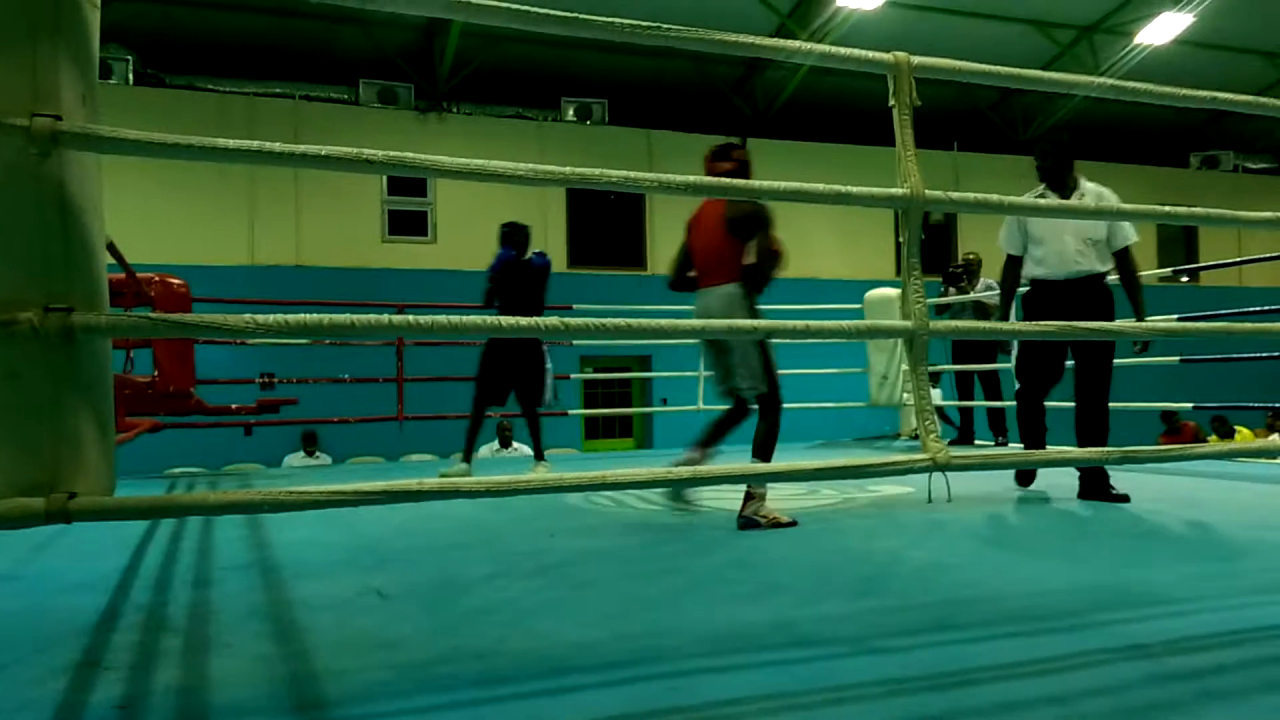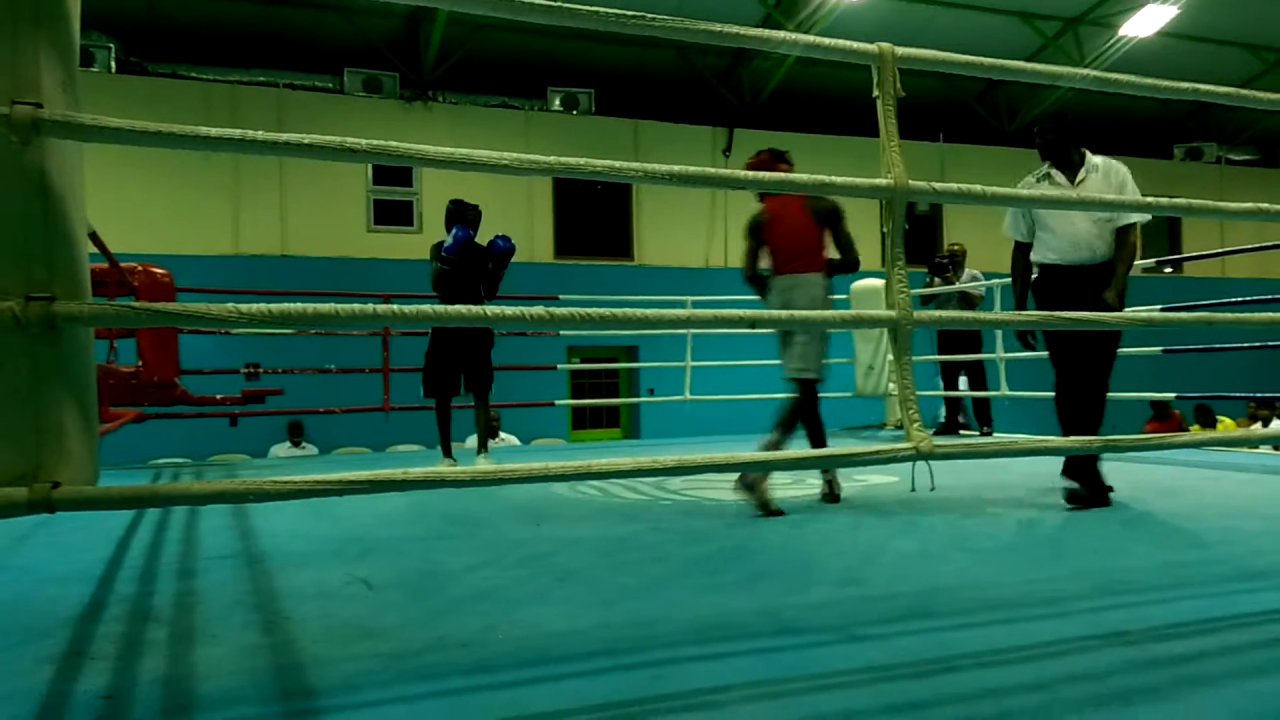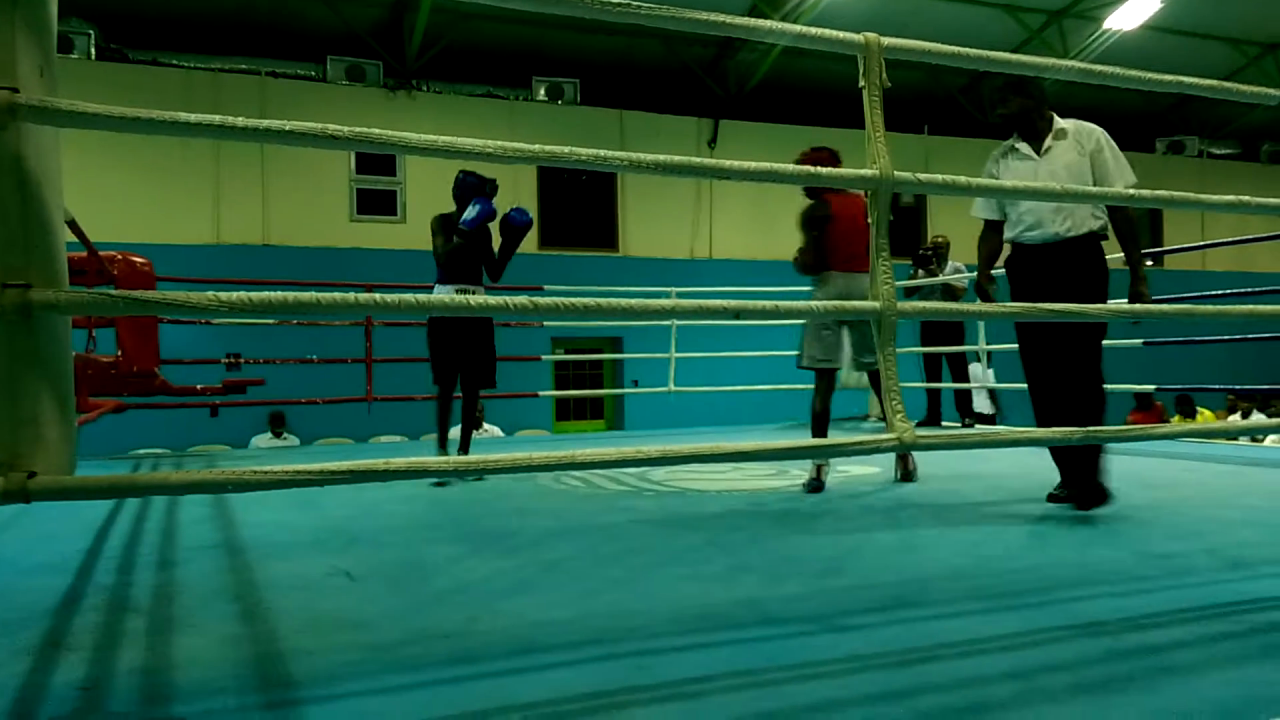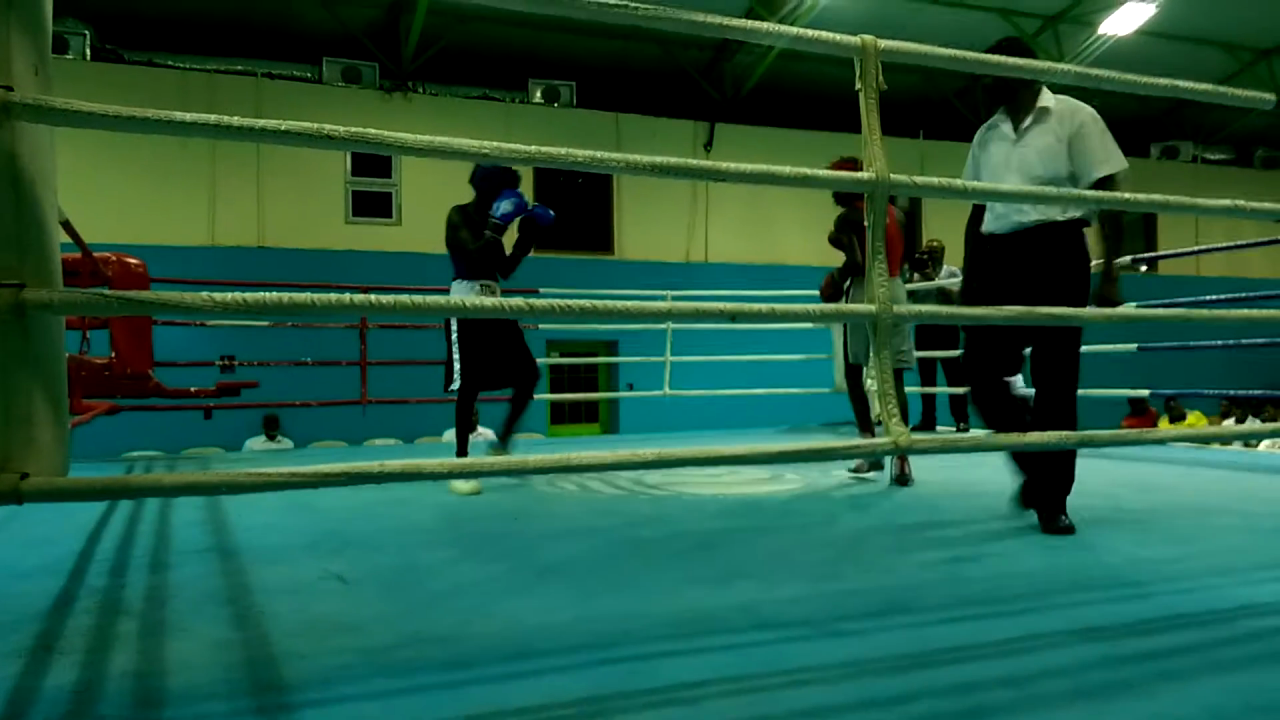
dt=0.5s
person 1, frame 1
left shoulder: (1103, 199)
left elbow: (1124, 259)
right elbow: (1013, 264)
left wrist: (1140, 315)
right wrist: (1003, 318)
left hip: (1092, 298)
right hip: (1044, 299)
left knee: (1094, 391)
right knee: (1033, 384)
left ankle: (1093, 479)
right ankle: (1032, 454)
person 1, frame 2
left shoulder: (1113, 173)
right shoulder: (1031, 187)
left elbow: (1128, 235)
right elbow: (1022, 250)
left wrist: (1115, 288)
right wrist: (1020, 309)
left hip: (1103, 284)
right hip: (1057, 285)
left knee: (1095, 382)
right knee: (1072, 378)
left ankle: (1078, 461)
right ankle: (1087, 477)
person 1, frame 3
left shoulder: (1088, 138)
right shoulder: (1000, 161)
left elbow: (1119, 207)
right elbow: (993, 228)
left wrist: (1137, 275)
right wrist: (983, 273)
left hip: (1080, 260)
right hip: (1028, 267)
left knee: (1080, 363)
right knee: (1044, 376)
left ankle: (1089, 471)
right ankle: (1072, 473)
person 1, frame 4
left shoulder: (1073, 117)
right shoulder: (987, 134)
left elbow: (1106, 195)
left wrist: (1108, 272)
right wrist: (967, 281)
left hip: (1053, 252)
right hip: (995, 257)
left knee: (1054, 378)
right knee: (979, 368)
left ankle: (1052, 498)
right ankle: (1036, 467)
person 2, frame 1
left shoulder: (698, 216)
right shoulder: (750, 209)
left elbow: (676, 280)
right elbow: (763, 269)
right wrist: (771, 258)
left hip: (704, 307)
right hip: (734, 304)
left knee: (740, 403)
right knee: (769, 402)
left ankle: (686, 465)
right ankle: (754, 505)
person 2, frame 2
left shoulder: (760, 218)
right shoulder: (824, 205)
left elbow: (750, 275)
right elbow: (851, 263)
left hip: (779, 295)
right hip: (812, 292)
left knee: (805, 389)
right knee: (807, 388)
left ankle: (827, 478)
right ankle: (757, 470)
person 2, frame 3
left shoulder: (814, 211)
right shoulder: (868, 207)
left elbow: (809, 264)
left wrist: (801, 261)
left hip: (830, 290)
right hip: (863, 288)
left knee: (824, 380)
right knee: (877, 377)
left ankle: (819, 465)
right ankle: (902, 456)
person 2, frame 4
left shoulder: (850, 216)
right shoulder: (895, 215)
left elbow: (856, 262)
left wrist: (835, 279)
left hip: (864, 295)
right hip: (895, 293)
left knee: (854, 372)
right knee: (894, 377)
right ankle: (901, 458)
person 3, frame 1
left shoulder: (534, 269)
right shoulder: (502, 267)
left elbow: (538, 309)
right elbow: (488, 302)
left wrist: (539, 282)
right wrist: (496, 277)
left hip: (527, 338)
right hip: (501, 336)
left knee: (528, 404)
right knee: (480, 400)
left ankle: (540, 459)
right ankle: (465, 462)
person 3, frame 2
left shoulder: (481, 252)
right shoulder: (439, 249)
left elbow: (489, 294)
right elbow: (436, 286)
left wrist: (499, 267)
right wrist: (449, 256)
left hip: (476, 323)
right hip: (446, 323)
left knee: (480, 388)
right knee: (442, 394)
left ankle: (483, 454)
right ankle: (447, 455)
person 3, frame 3
left shoulder: (483, 229)
right shoulder: (441, 222)
left elbow: (494, 274)
right elbow: (444, 260)
left wrist: (510, 242)
right wrist: (465, 231)
left knee: (473, 384)
right knee: (446, 381)
left ankle: (464, 454)
right ankle: (442, 450)
person 3, frame 4
left shoulder: (492, 223)
right shoulder: (459, 216)
left elbow: (505, 271)
right elbow: (474, 256)
left wrist: (526, 239)
right wrist: (496, 223)
left hip: (494, 303)
right hip: (467, 303)
left knee: (528, 376)
right knee: (469, 387)
left ankle: (502, 444)
person 4, frame 1
left shoulder: (989, 285)
right shoulder: (953, 288)
left elbow: (991, 310)
right elbow: (938, 311)
left wrist: (969, 292)
right wrist: (947, 287)
left hip: (983, 341)
right hip: (960, 342)
left knee: (991, 389)
right knee: (963, 390)
left ankle: (1000, 433)
right ankle: (966, 433)
person 4, frame 2
left shoulder: (974, 276)
right shoulder: (938, 278)
left elbow: (976, 300)
right elbow: (924, 301)
left wrist: (954, 283)
right wrist: (932, 277)
left hip: (968, 331)
right hip: (945, 332)
left knee: (976, 379)
right knee: (949, 380)
left ankle: (985, 423)
right ankle: (951, 422)
person 4, frame 3
left shoulder: (957, 268)
right shoulder: (921, 270)
left elbow: (959, 292)
right elbow: (907, 293)
left wrist: (938, 275)
right wrist: (916, 269)
left hip: (950, 323)
right hip: (928, 324)
left knee: (958, 371)
right knee: (931, 372)
left ankle: (966, 415)
right ankle: (933, 414)
person 4, frame 4
left shoulder: (952, 272)
right shoulder: (916, 275)
left elbow: (954, 297)
left wrist: (933, 279)
right wrist: (912, 274)
left hip: (946, 328)
right hip: (923, 329)
left knee: (954, 376)
right knee: (926, 377)
left ankle: (962, 420)
right ankle: (928, 419)
